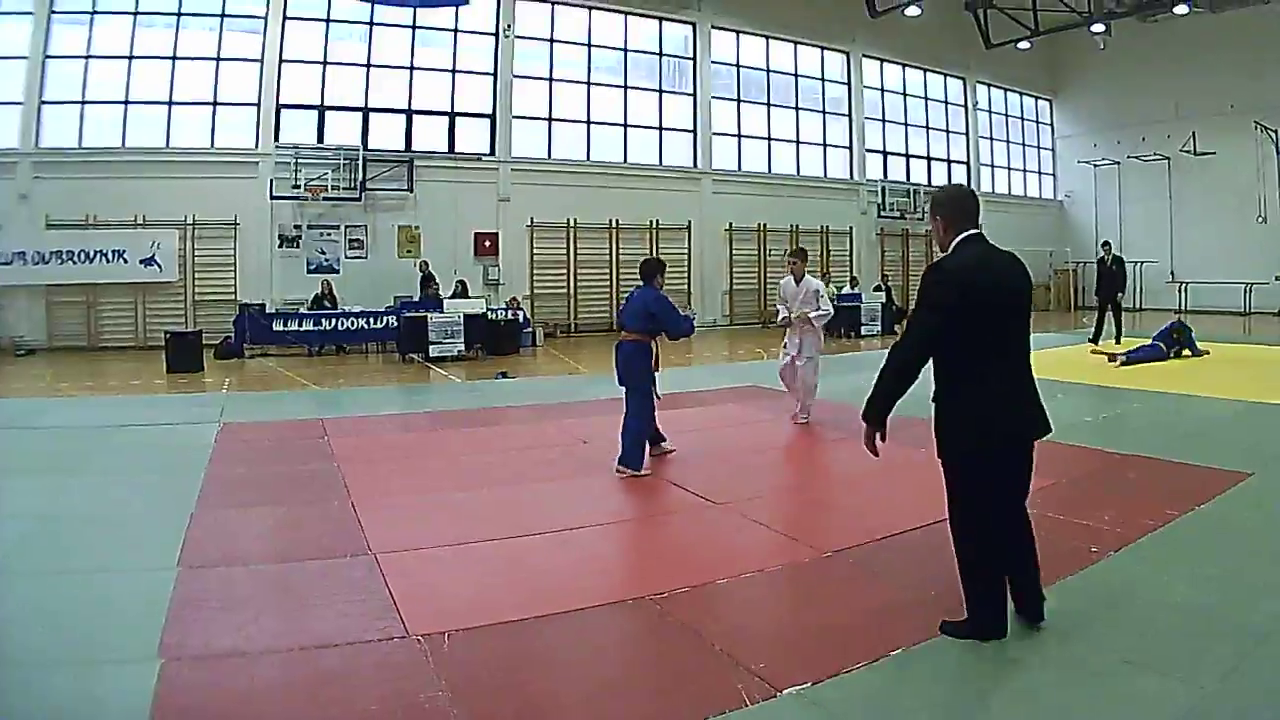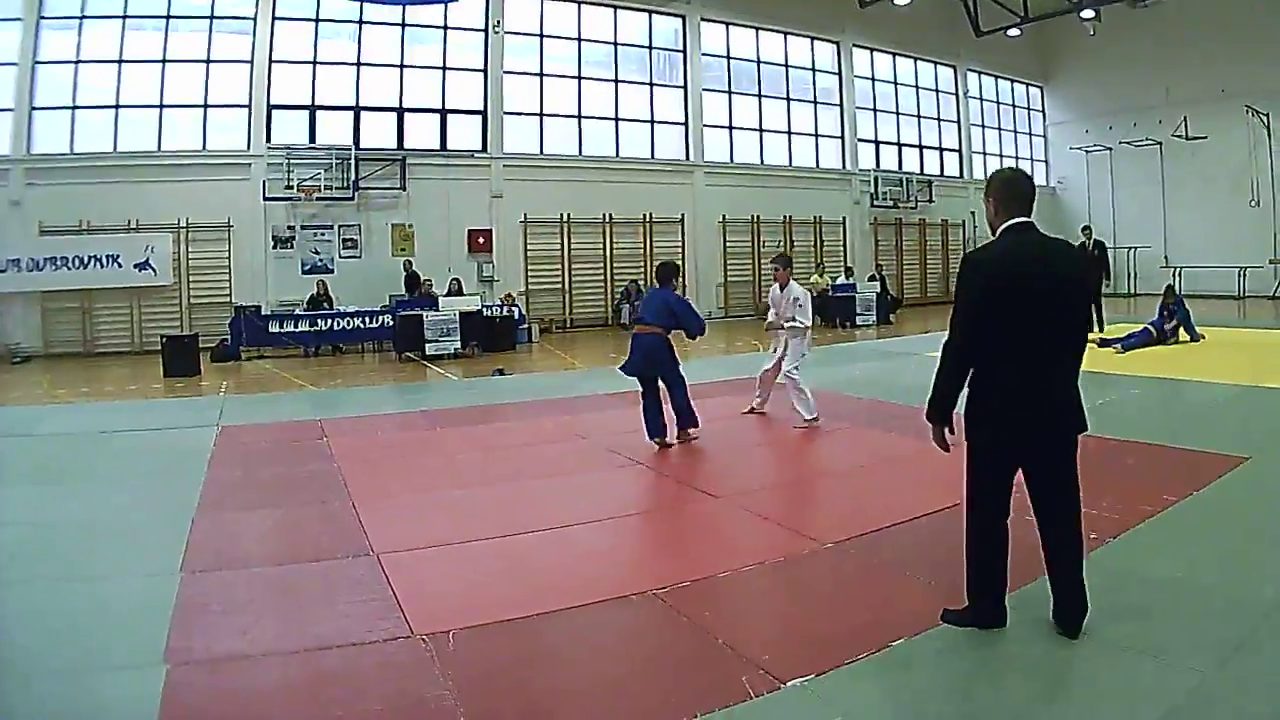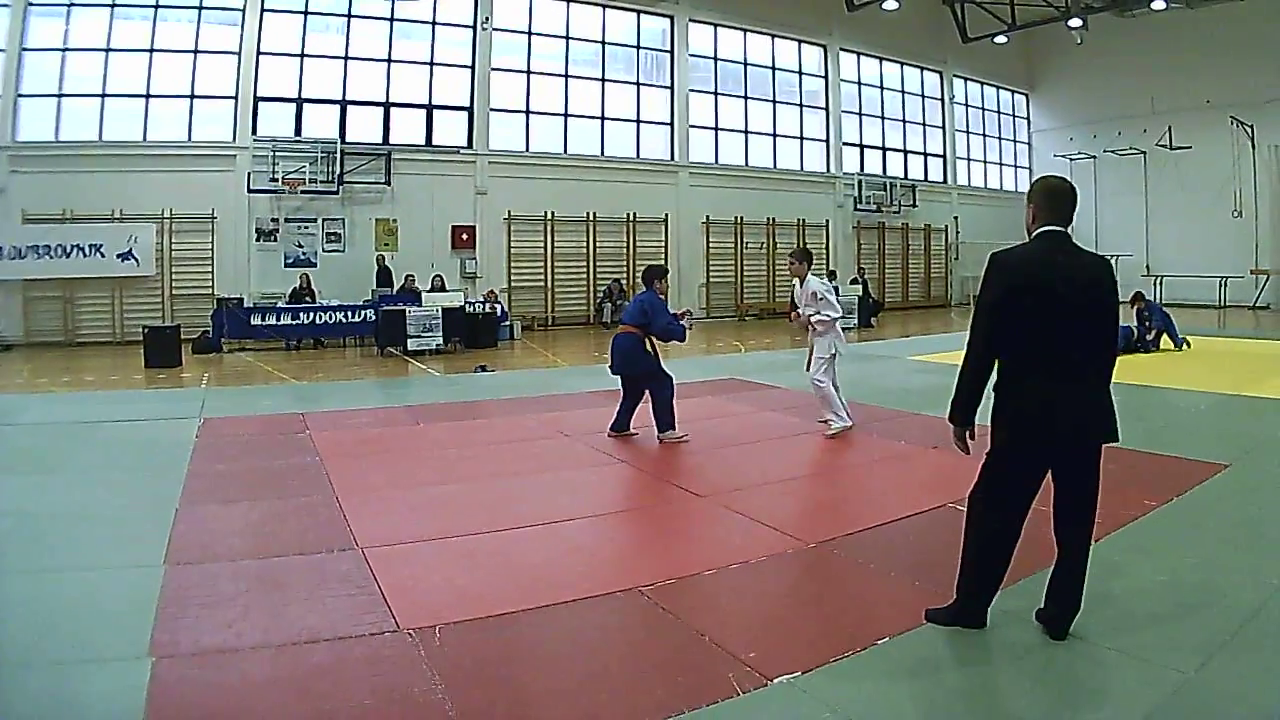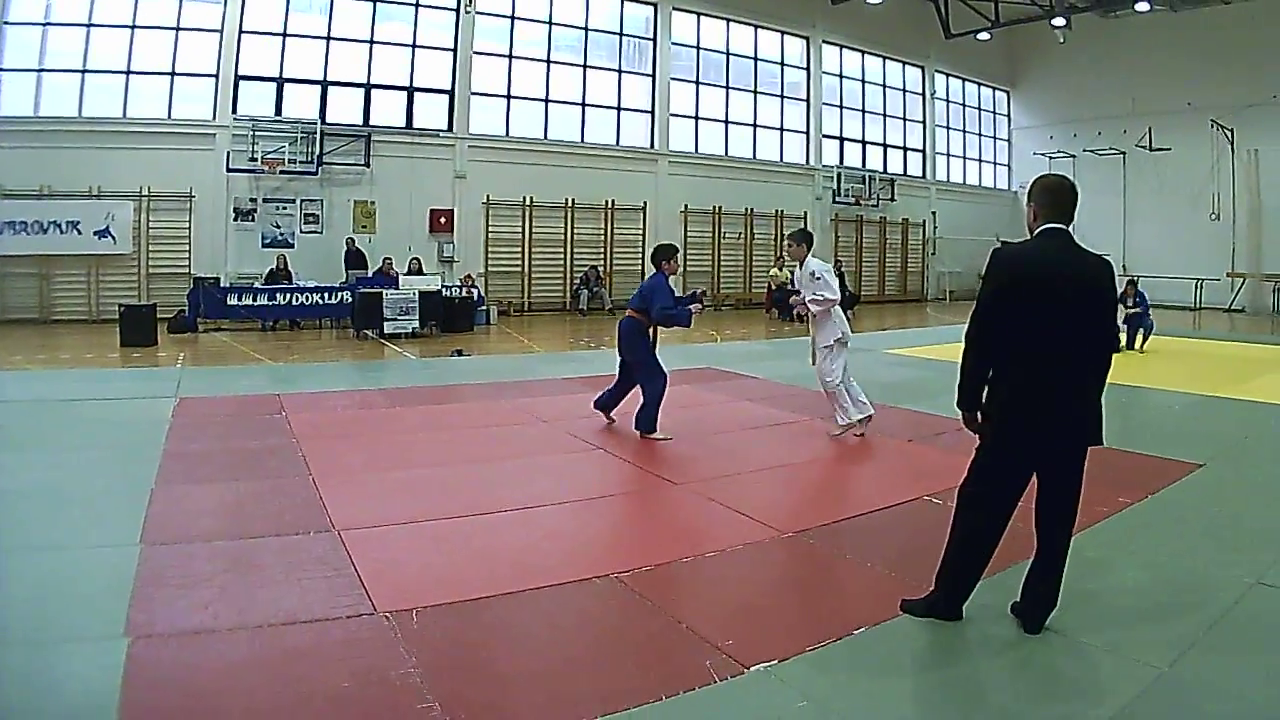
dt=0.4s
person 1, frame 1
left shoulder: (946, 273)
right shoulder: (1011, 265)
left elbow: (912, 348)
left wrist: (875, 413)
left hip: (970, 419)
right hip: (1013, 412)
left knee: (972, 518)
right knee: (1009, 510)
left ankle: (986, 617)
right ankle: (1029, 603)
person 1, frame 2
left shoulder: (983, 262)
right shoulder: (1068, 256)
left elbow: (961, 344)
right elbow: (1079, 330)
left wrist: (940, 409)
left hip: (999, 410)
right hip: (1057, 406)
left knee: (986, 510)
right knee: (1060, 507)
left ankle: (986, 607)
right ankle: (1069, 609)
person 1, frame 3
left shoulder: (1008, 264)
right shoulder: (1099, 269)
left elbow: (983, 346)
right elbow: (1109, 346)
left wrist: (962, 412)
left hip: (1026, 415)
right hip: (1085, 414)
left knee: (991, 510)
right knee: (1075, 517)
left ankle: (970, 606)
right ankle: (1060, 614)
person 1, frame 4
left shoulder: (1010, 260)
right shoulder: (1099, 270)
left elbow: (980, 338)
right elbow: (1105, 348)
left wrist: (969, 400)
left hip: (1016, 410)
right hip: (1074, 413)
left knee: (981, 504)
right knee: (1057, 514)
left ankle: (947, 597)
right ankle: (1035, 607)
person 2, frame 1
left shoulder: (634, 296)
right shoulder: (657, 299)
left elbow: (622, 320)
right elbow: (676, 329)
right wrist: (688, 320)
left hip: (626, 350)
right hip: (638, 352)
left knee: (644, 400)
right knee: (639, 407)
left ankle: (656, 443)
right ankle: (629, 464)
person 2, frame 2
left shoulder: (649, 297)
right shoulder: (676, 300)
right elbow: (696, 327)
right wrist: (697, 326)
left hip: (639, 344)
right hip: (657, 345)
left knee: (650, 390)
right knee: (677, 386)
left ankle: (658, 434)
right ankle: (684, 429)
person 2, frame 3
left shoulder: (641, 298)
right shoulder: (655, 301)
right elbow: (662, 330)
left wrist: (676, 317)
right wrist: (682, 327)
left hip: (620, 344)
right hip: (632, 345)
left knee: (633, 388)
right knee: (662, 384)
left ankle: (618, 428)
right ankle: (666, 430)
person 2, frame 4
left shoulder: (658, 282)
right shoulder: (659, 284)
left elbow: (669, 304)
right elbow: (662, 315)
left wrist: (693, 298)
right wrist: (689, 311)
left hip: (632, 330)
right hip: (635, 332)
left knee: (629, 375)
right knee: (655, 379)
left ankle: (604, 405)
right ankle: (647, 428)
person 3, frame 1
left shoulder: (815, 285)
right shoulder: (785, 284)
left elbow: (827, 311)
left wrist: (809, 318)
right wrist: (783, 316)
left hip: (810, 333)
right hip: (793, 332)
left knee: (806, 375)
right knee: (786, 370)
left ankle: (804, 412)
right ankle: (800, 405)
person 3, frame 2
left shoulder: (798, 293)
right shoulder: (775, 290)
left elbow: (805, 323)
left wrist: (781, 325)
right wrist: (771, 322)
left hip: (797, 337)
right hip: (781, 336)
left knee: (789, 373)
right knee: (768, 371)
left ankle: (810, 415)
right ankle: (759, 404)
person 3, frame 3
left shoulder: (817, 286)
right shoulder: (798, 285)
left elbow: (835, 313)
left wrist: (810, 320)
right wrist: (799, 316)
left hip: (826, 335)
right hip: (816, 335)
left knee: (818, 378)
right knee: (826, 378)
left ankle: (840, 420)
right ankle: (839, 415)
person 3, frame 4
left shoulder: (817, 268)
right shoulder: (801, 270)
left elbow: (832, 297)
left wrist: (805, 301)
right wrist: (800, 303)
left hip: (830, 323)
right hip: (819, 324)
left knee: (830, 374)
right knee: (834, 373)
left ankle: (847, 418)
right ankle: (861, 412)
